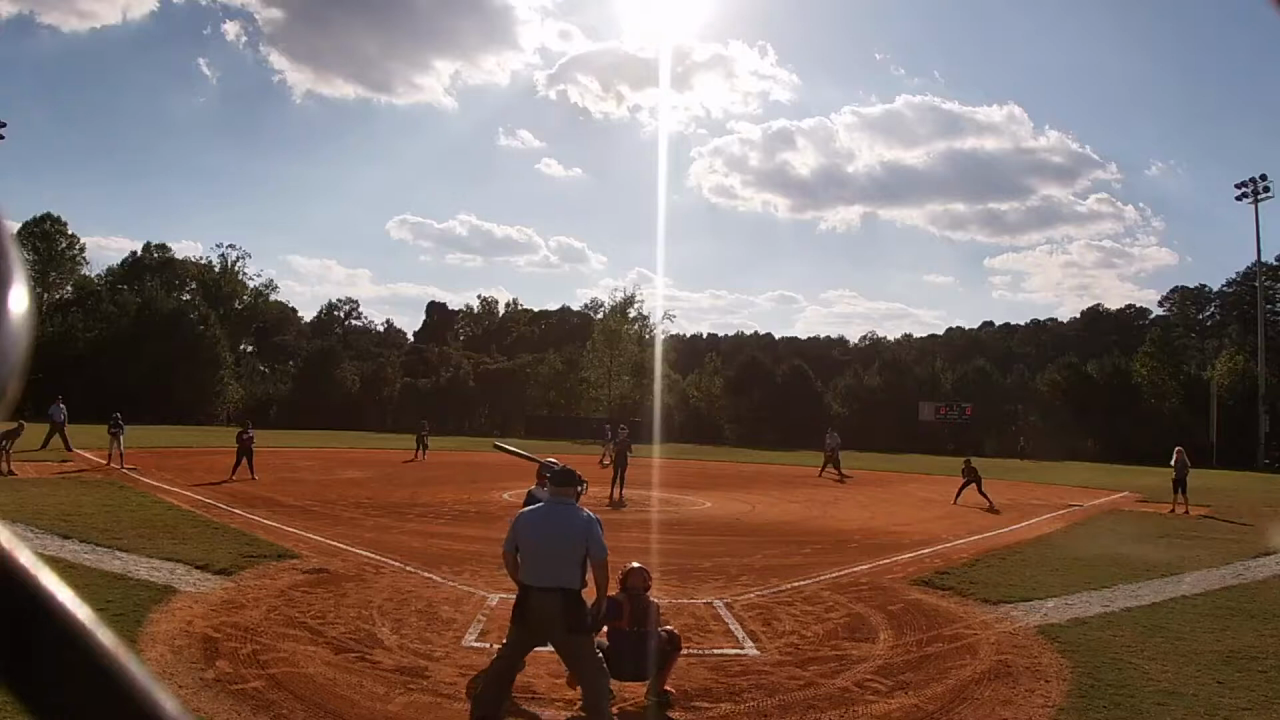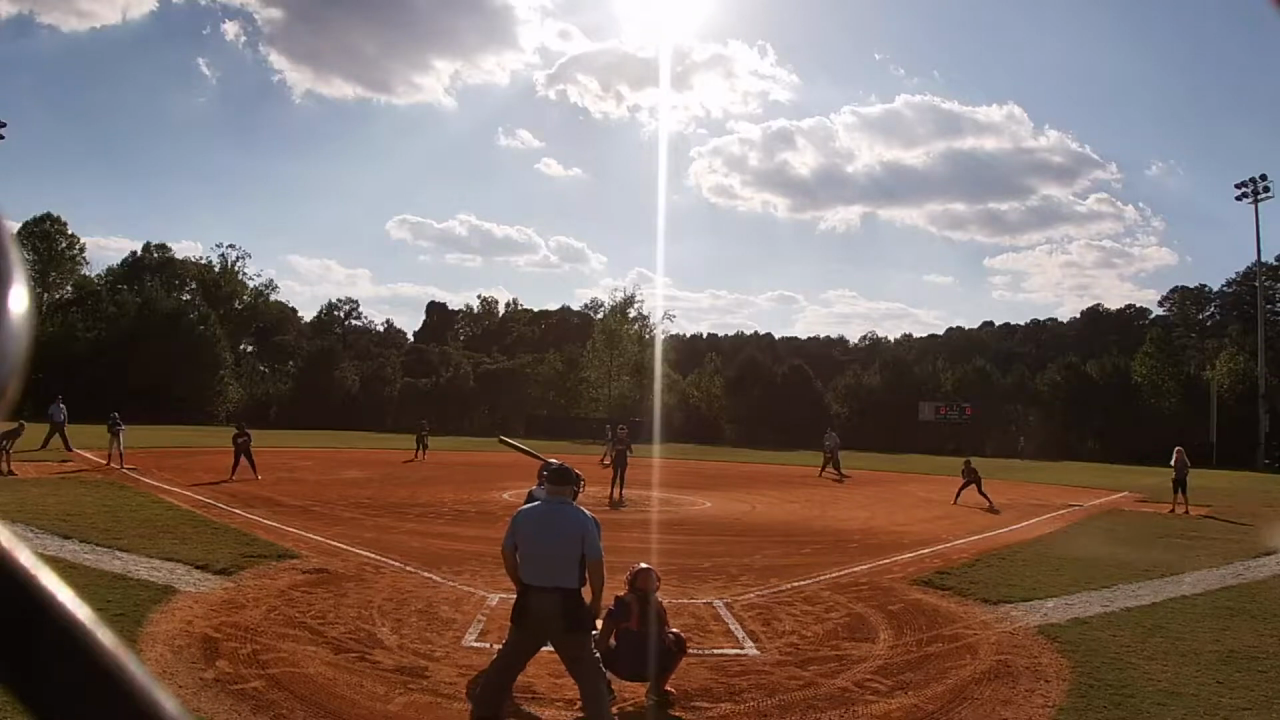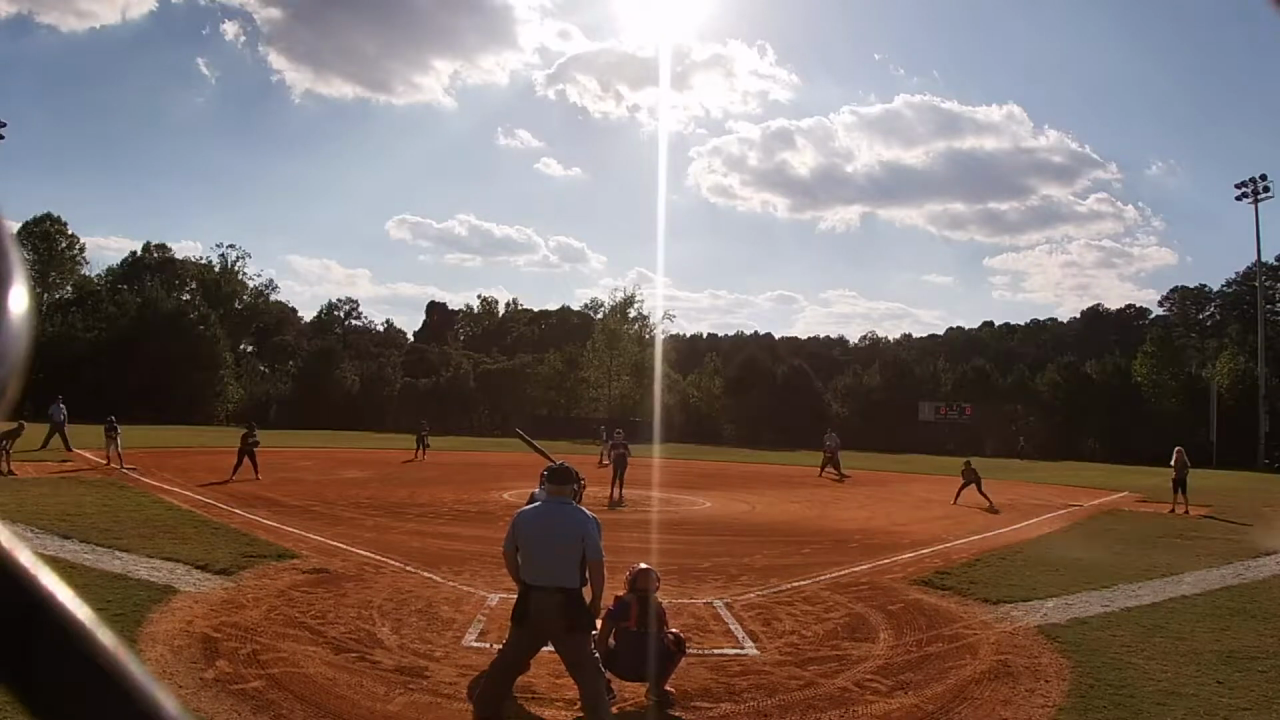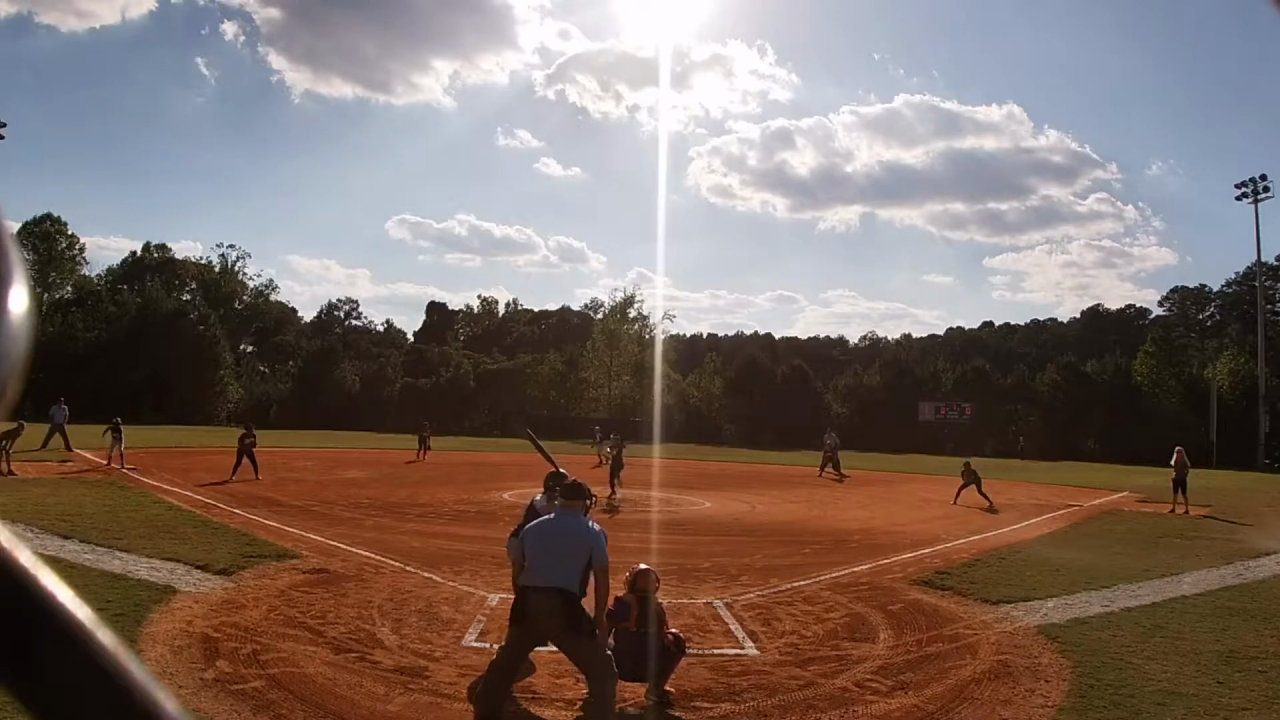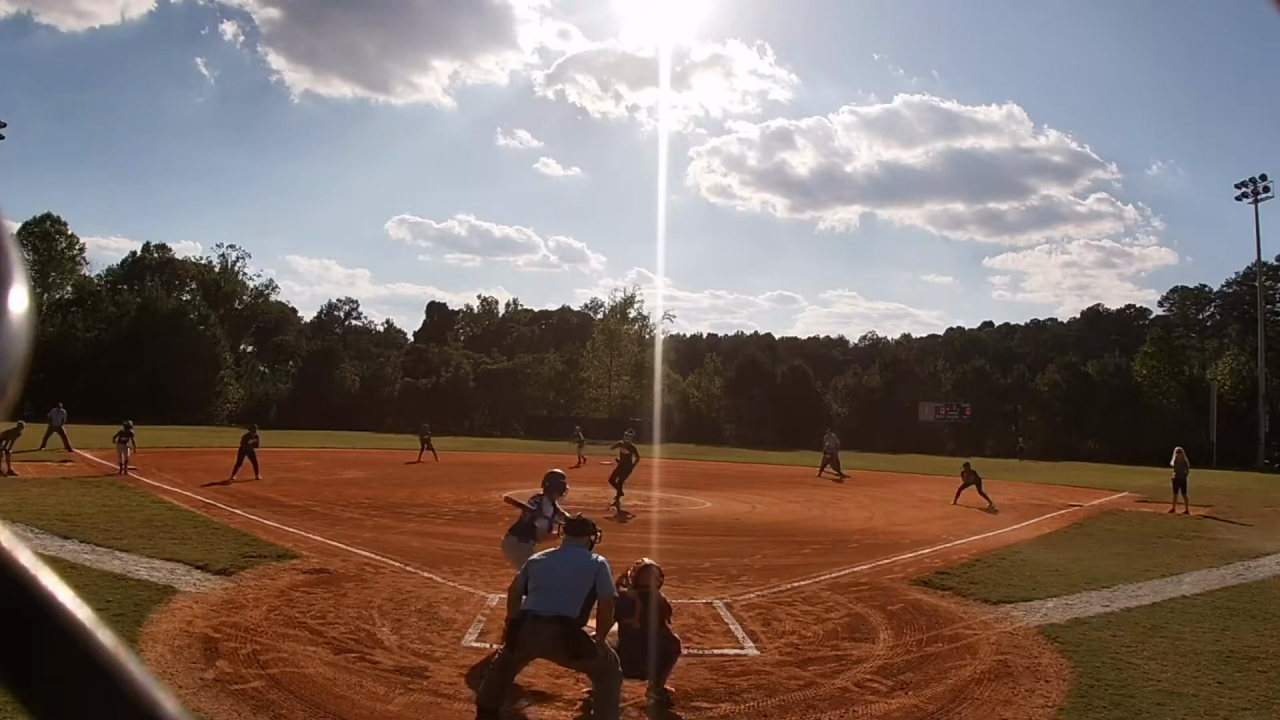
dt=0.7s
person 1, frame 1
left shoulder: (525, 516)
right shoulder: (587, 520)
left elbow: (509, 557)
right elbow: (600, 565)
right wrist: (600, 600)
left hip: (529, 601)
right hip: (567, 604)
left knee: (507, 659)
right knee: (591, 669)
person 1, frame 2
left shoulder: (523, 515)
right shoulder: (584, 519)
left elbow: (508, 554)
right elbow: (595, 565)
right wrist: (596, 601)
left hip: (529, 600)
right hip: (567, 603)
left knee: (508, 659)
right knee: (587, 669)
person 1, frame 3
left shoulder: (523, 516)
right shoulder: (585, 519)
left elbow: (509, 555)
right elbow: (596, 565)
right wrist: (596, 600)
left hip: (531, 600)
right hip: (568, 603)
left knee: (509, 659)
right knee: (586, 669)
person 1, frame 4
left shoulder: (533, 527)
right shoulder: (592, 531)
left elbow: (517, 567)
right elbow: (602, 575)
right wrist: (600, 616)
left hip: (528, 604)
right hip: (565, 608)
left knee: (508, 658)
right knee: (600, 665)
person 1, frame 5
left shoulder: (538, 558)
right shoulder: (597, 563)
left elbow: (514, 592)
right elbow: (607, 602)
right wrist: (600, 638)
left hip: (526, 632)
right hip: (563, 635)
left knee: (506, 657)
right knee: (608, 666)
